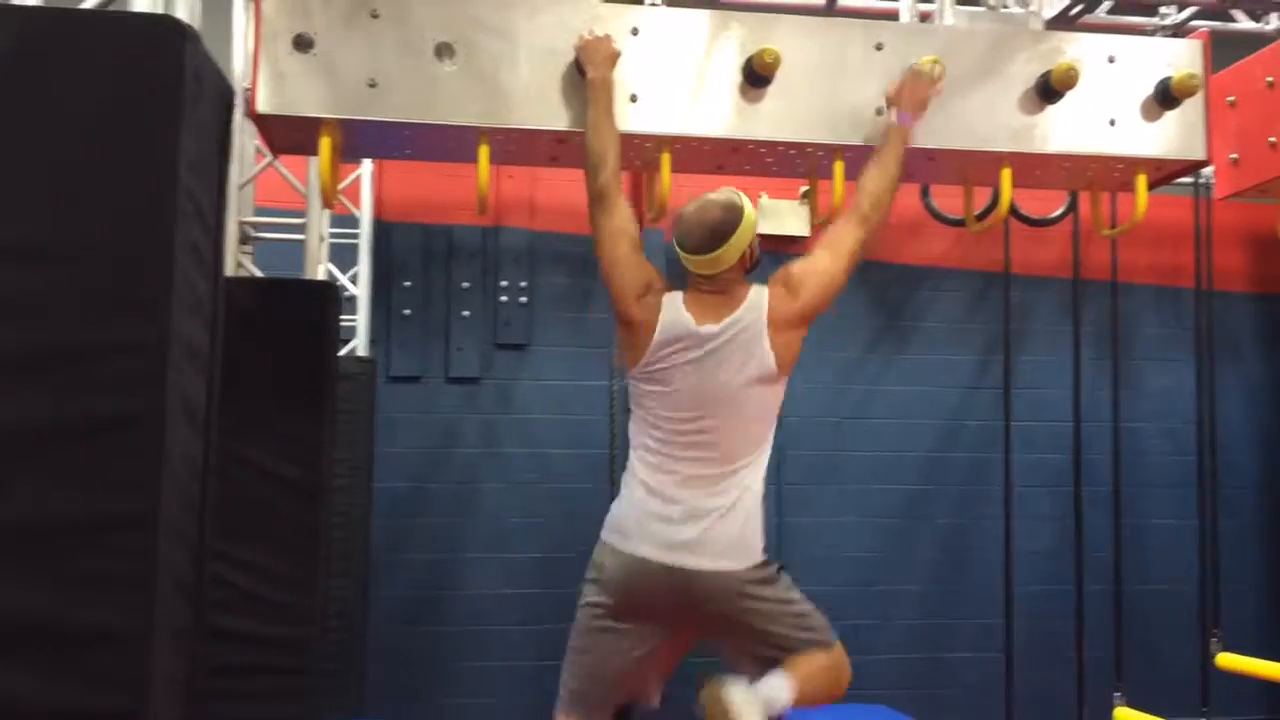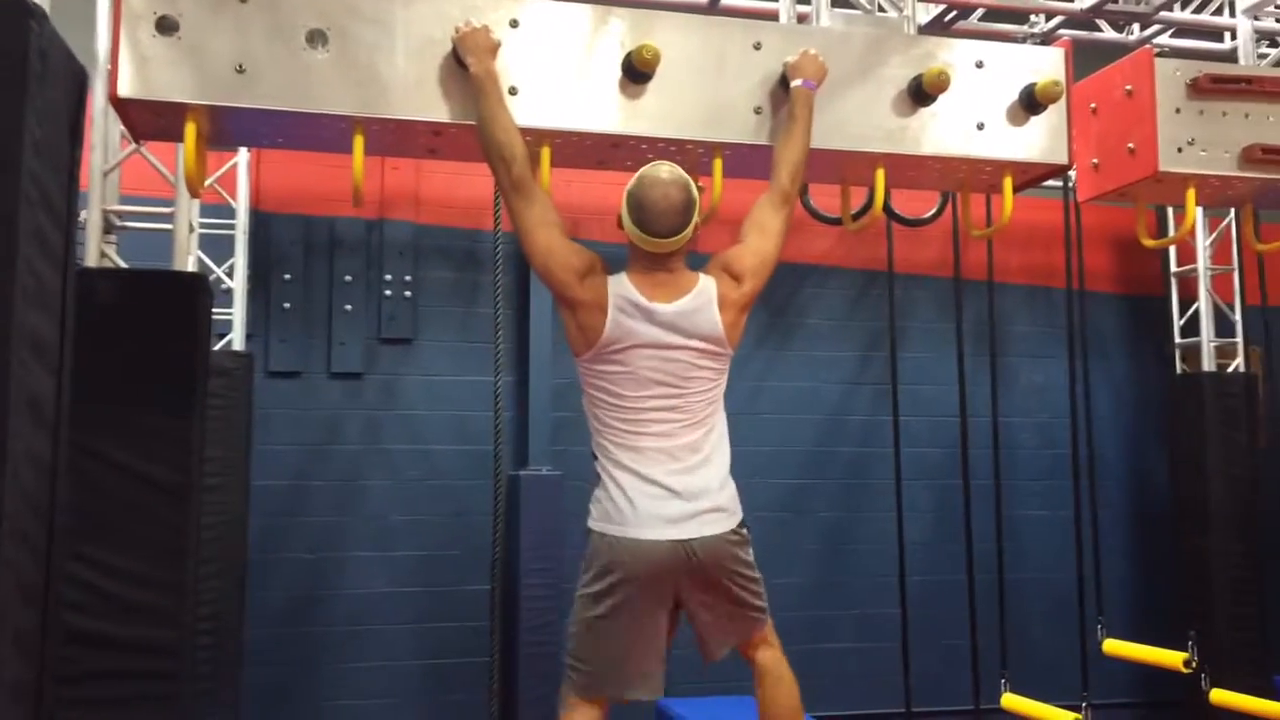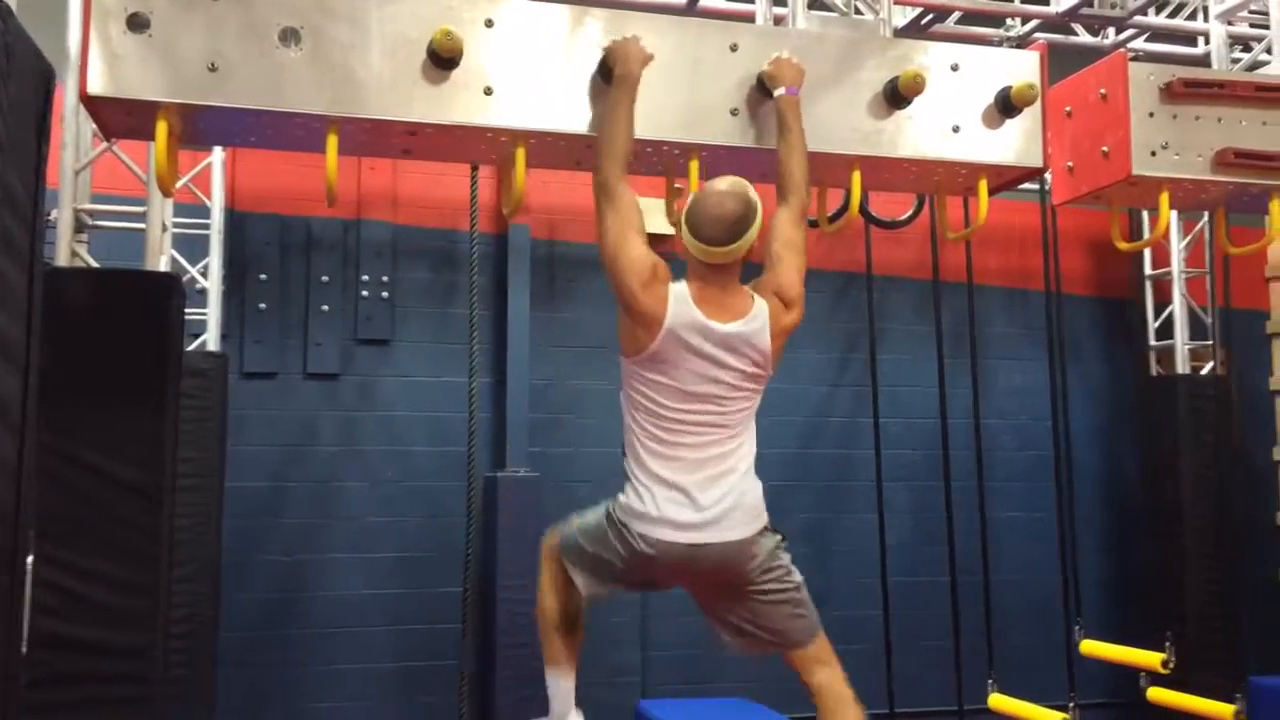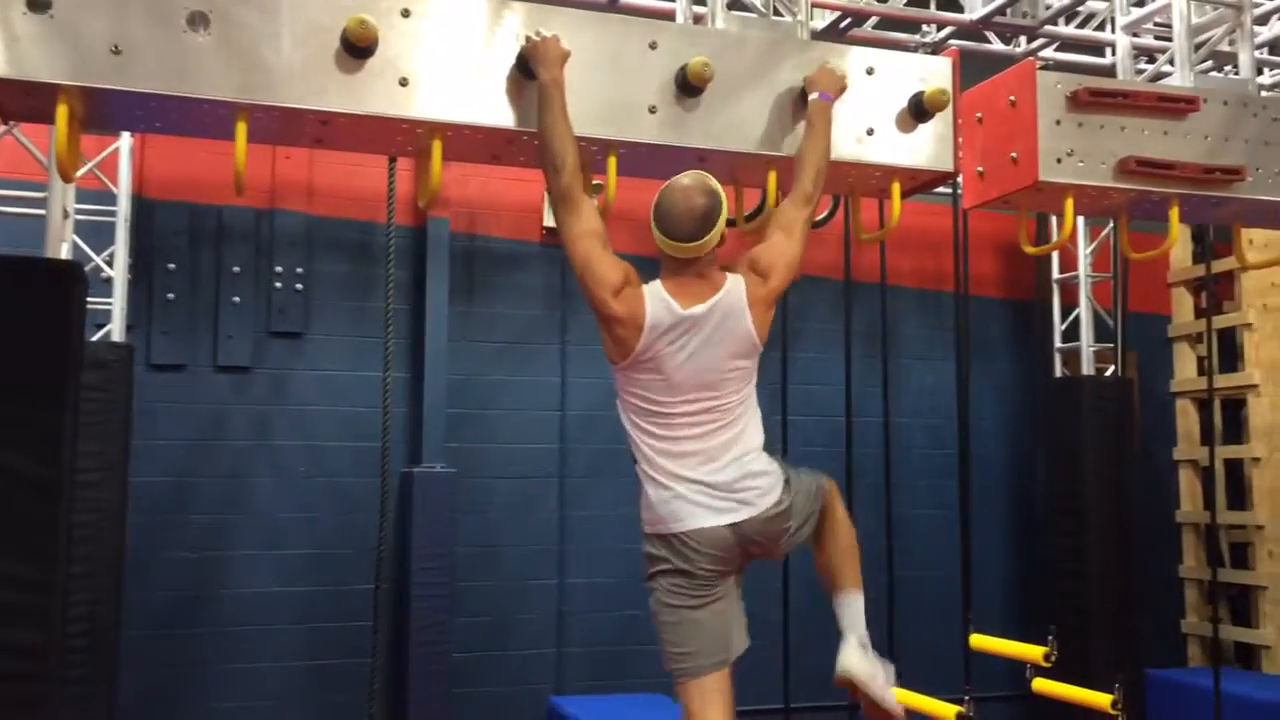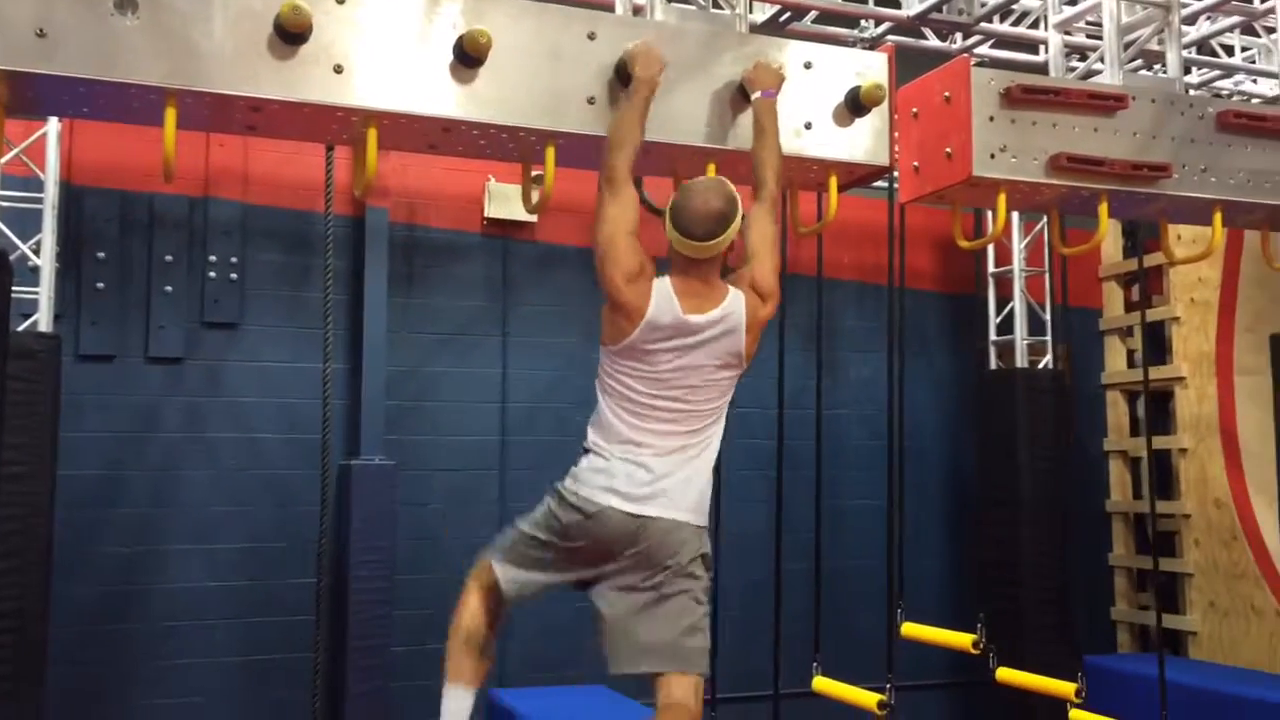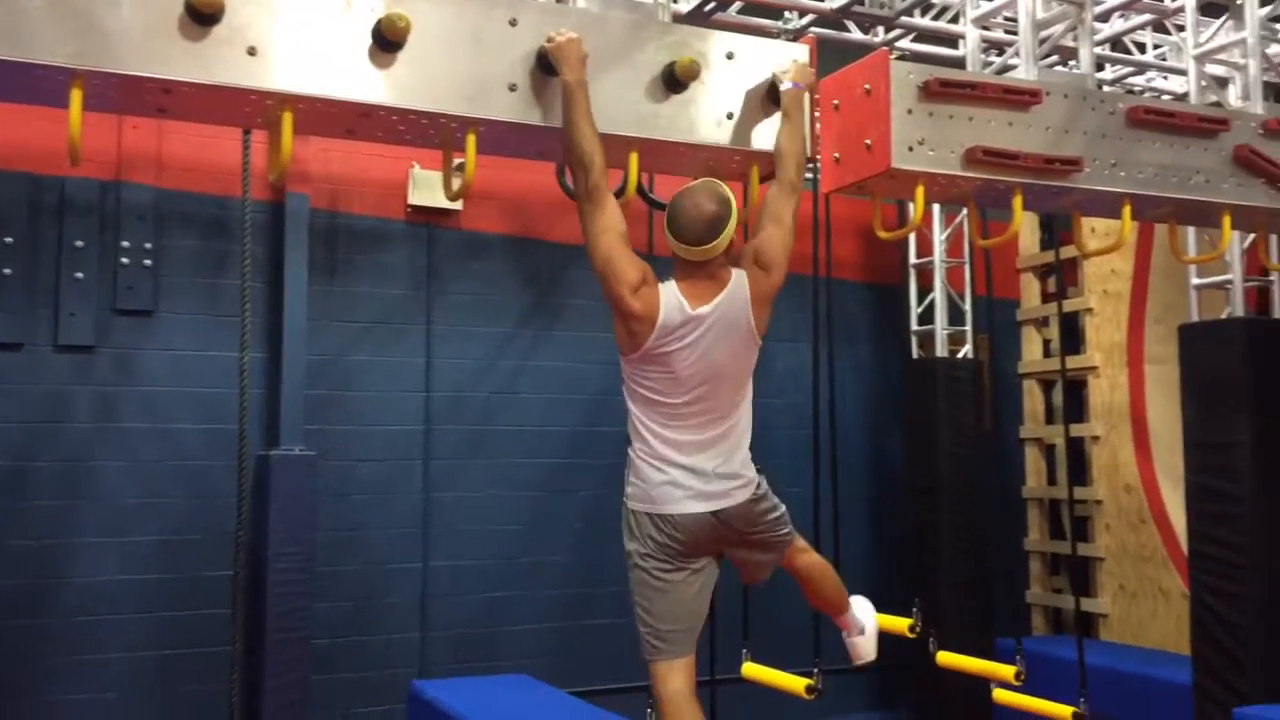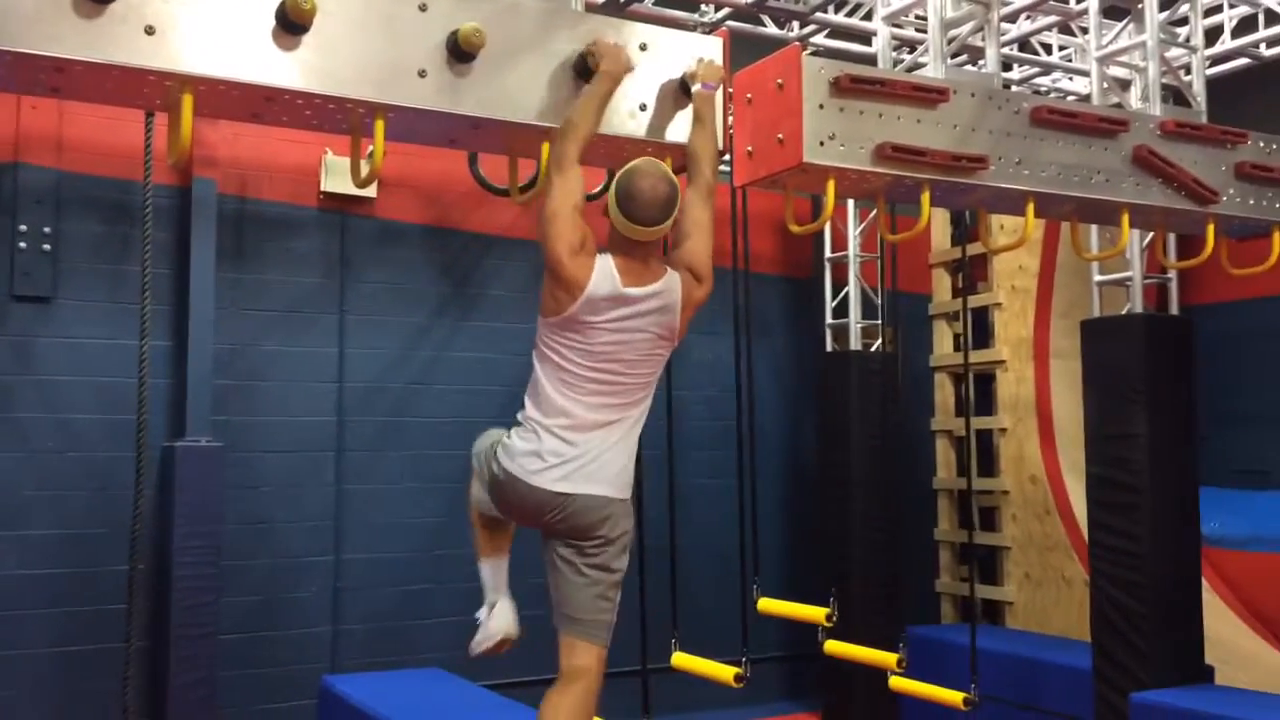
dt=0.7s
person 1, frame 1
left shoulder: (644, 313)
right shoulder: (782, 312)
left elbow: (604, 190)
right elbow: (864, 213)
left wrist: (598, 80)
right wrist: (902, 117)
left hip: (628, 557)
right hip: (726, 568)
person 1, frame 2
left shoulder: (588, 297)
right shoulder: (728, 294)
left elbow: (517, 181)
right elbow: (782, 193)
left wrist: (481, 69)
right wrist: (804, 89)
left hip: (627, 541)
right hip: (715, 532)
right knee: (766, 653)
person 1, frame 3
left shoulder: (645, 305)
right shoulder: (775, 314)
left elbow: (610, 186)
right elbow: (796, 203)
left wrist: (627, 79)
right wrist: (789, 99)
left hip: (643, 537)
right hip: (740, 542)
left knee: (556, 550)
person 1, frame 4
left shoulder: (624, 307)
right shoulder: (755, 292)
left elbow: (567, 193)
right elbow: (804, 196)
left wrist: (549, 80)
right wrist: (821, 100)
left hip: (683, 535)
right hip: (764, 510)
right knee: (828, 498)
right ankle: (857, 645)
person 1, frame 5
left shoulder: (631, 297)
right shoulder: (752, 309)
left elbow: (615, 179)
right elbow: (768, 200)
left wrist: (643, 84)
right wrist: (764, 102)
left hip: (590, 506)
right hip: (675, 526)
left knee: (486, 583)
person 1, frame 6
left shoulder: (638, 302)
right shoulder: (756, 289)
left elbow: (592, 186)
right elbow: (787, 183)
left wrist: (572, 79)
right wrist: (795, 93)
left hip: (662, 513)
right hip: (738, 498)
right knee: (797, 551)
right ankle: (853, 623)
person 1, frame 7
left shoulder: (575, 270)
right shoulder: (687, 289)
left elbow: (566, 156)
right elbow: (701, 185)
left wrist: (608, 74)
right wrist: (704, 95)
left hip: (527, 479)
right hip: (602, 499)
left knee: (490, 456)
left ankle: (496, 605)
